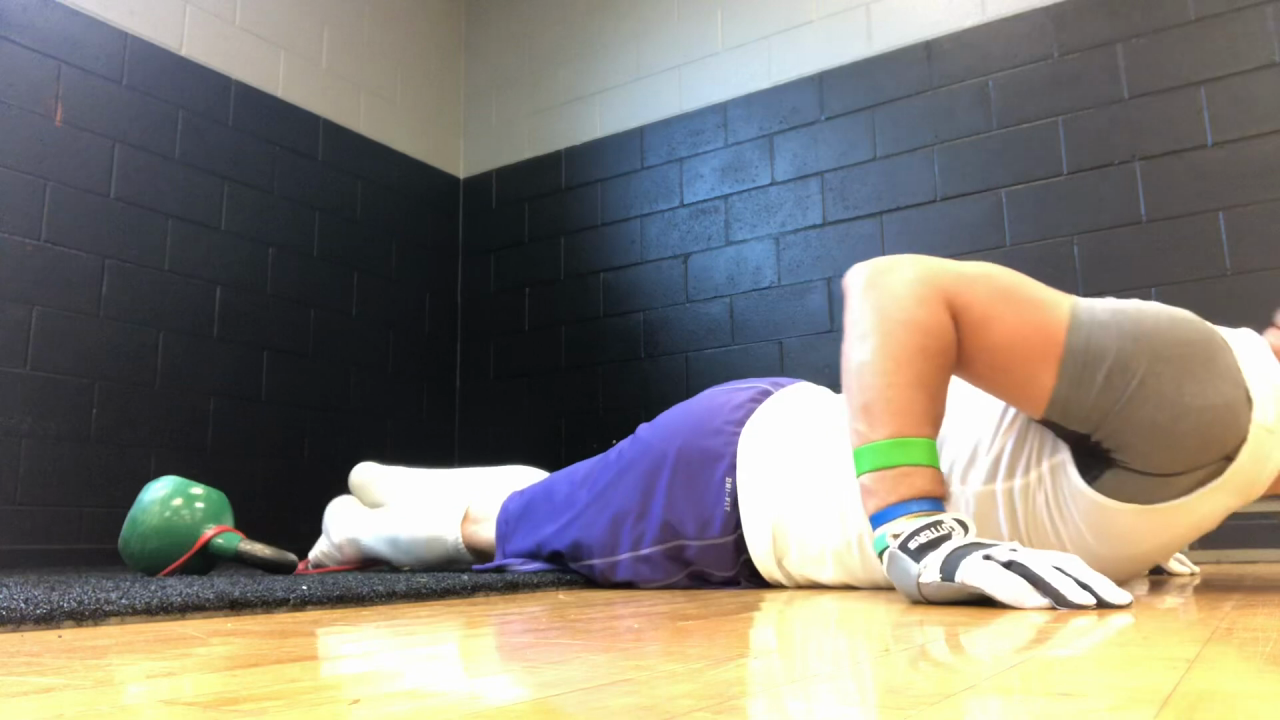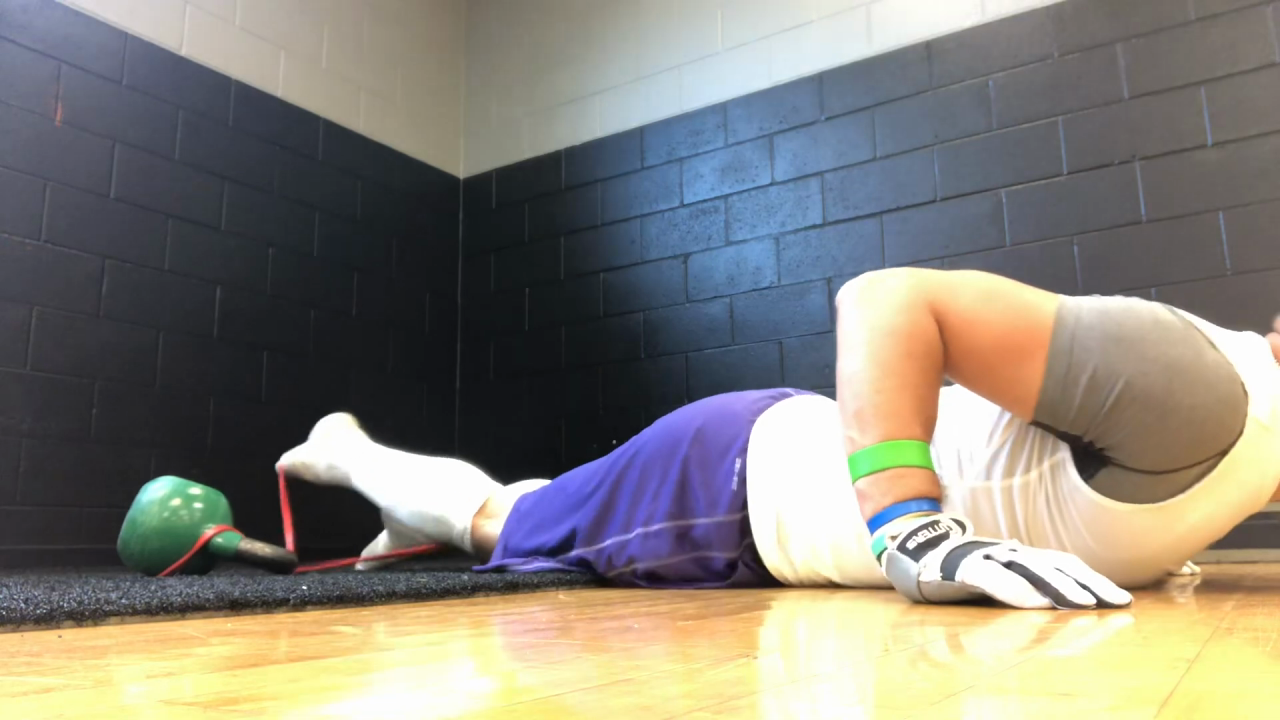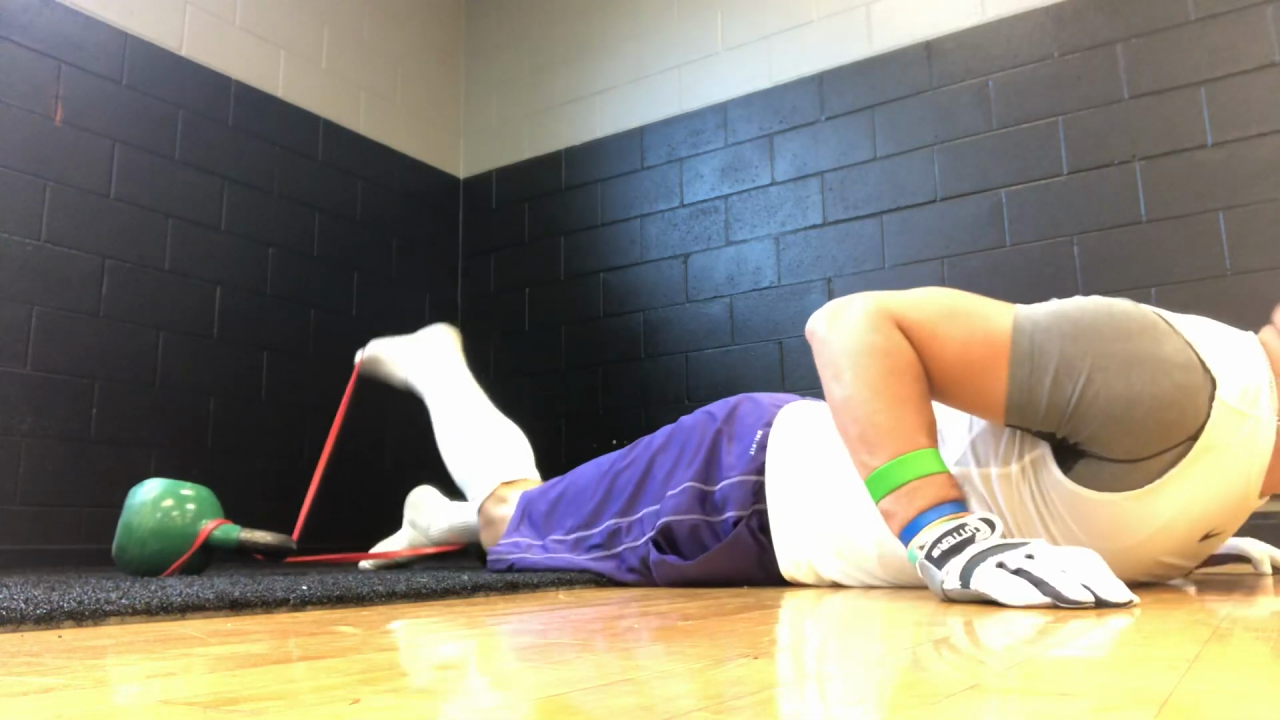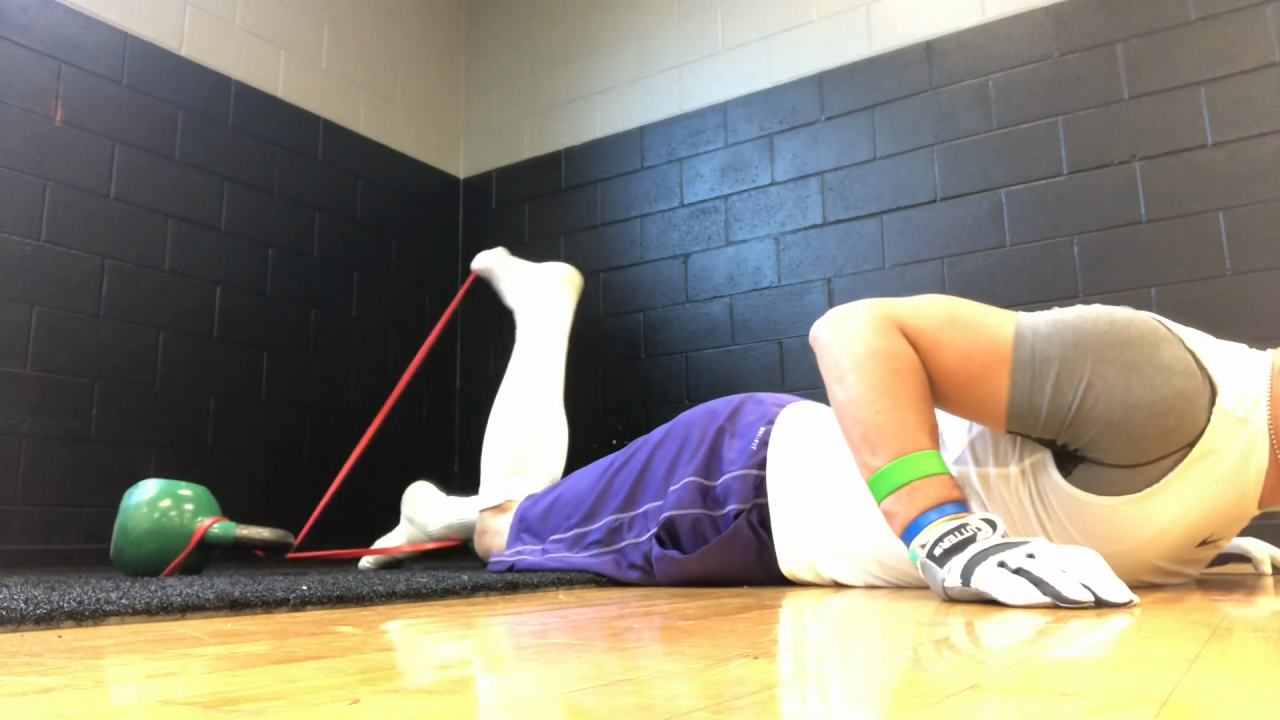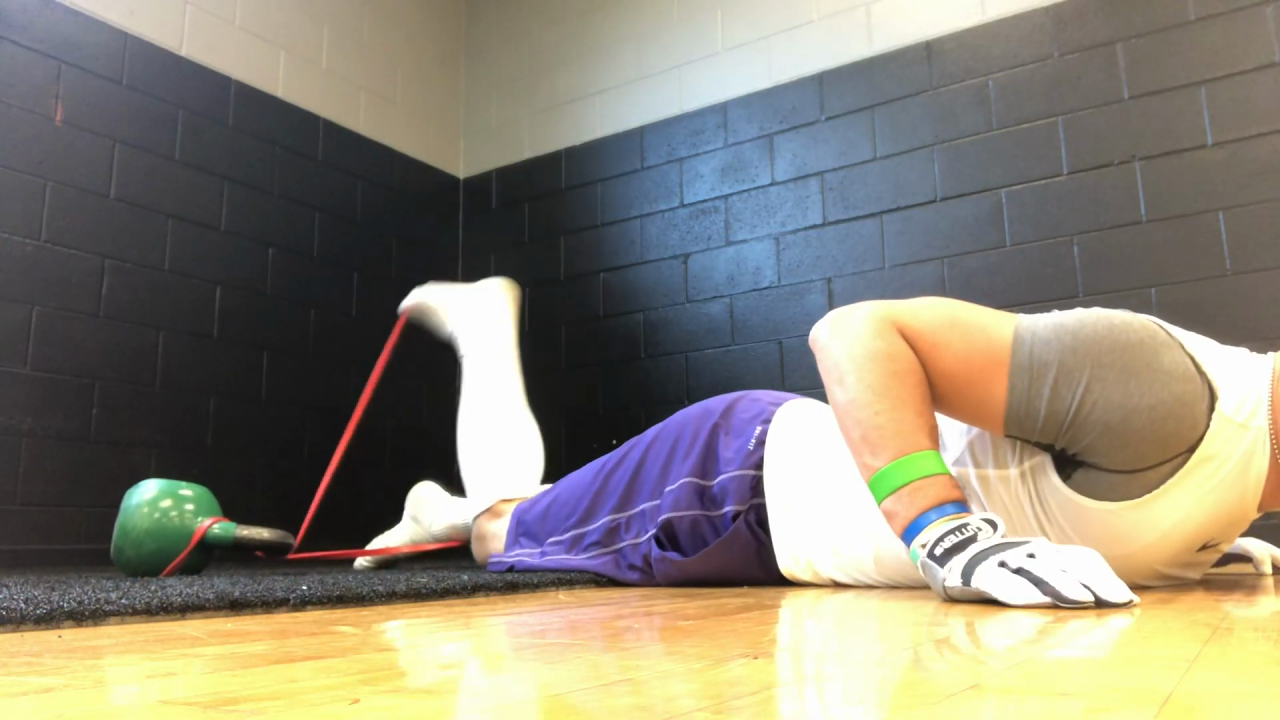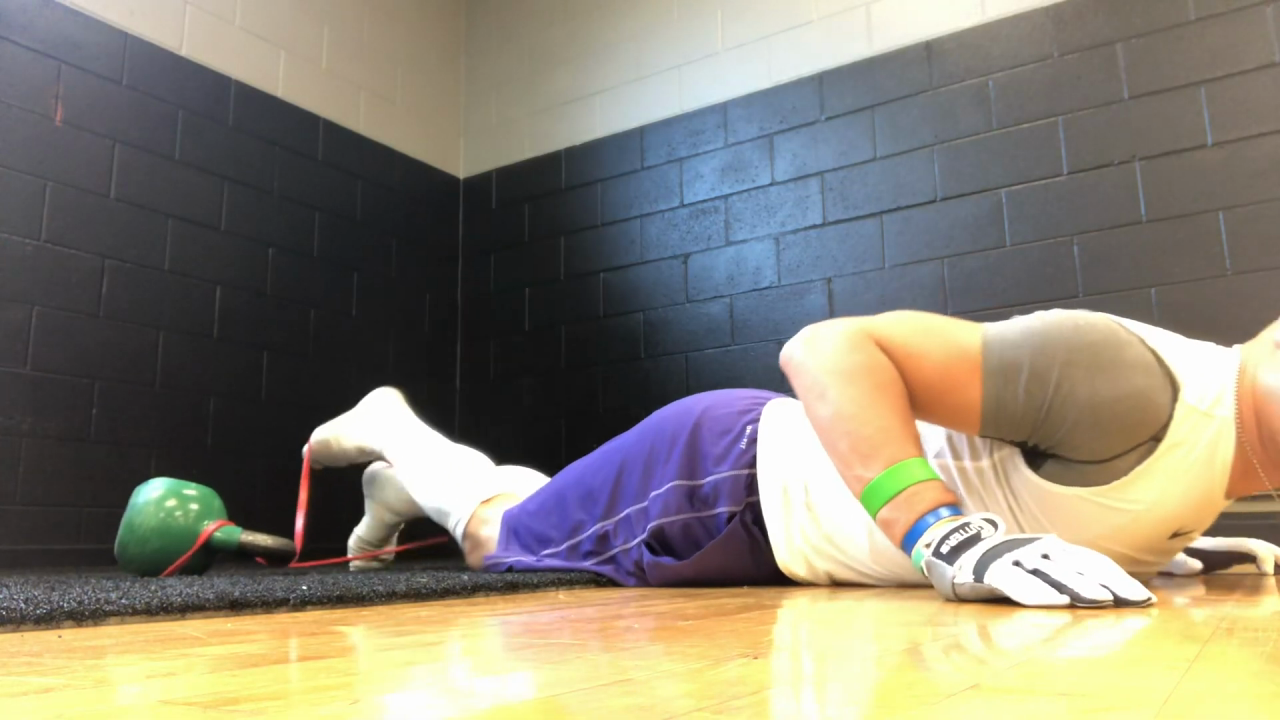
dt=0.5s
person 1, frame 1
right shoulder: (1200, 393)
right elbow: (893, 287)
left wrist: (1108, 526)
right wrist: (913, 531)
left hip: (783, 443)
right hip: (728, 488)
left knee: (543, 499)
right knee: (490, 525)
left ankle: (387, 483)
right ankle: (364, 526)
person 1, frame 2
right shoulder: (1192, 391)
right elbow: (888, 299)
left wrist: (1140, 534)
right wrist: (915, 532)
left hip: (785, 466)
right hip: (733, 488)
left knee: (527, 514)
right knee: (499, 529)
left ankle: (418, 510)
right ankle: (360, 457)
person 1, frame 3
right shoulder: (1168, 380)
right elbow: (851, 323)
left wrist: (1184, 538)
right wrist: (950, 540)
left hip: (796, 481)
right hip: (744, 484)
right knee: (510, 516)
left ankle: (438, 515)
right ankle: (434, 362)
person 1, frame 4
right shoulder: (1170, 388)
right elbow: (856, 328)
left wrist: (1189, 535)
right wrist: (950, 537)
left hip: (796, 481)
right hip: (743, 481)
right knee: (508, 530)
left ankle: (437, 511)
right ankle: (548, 301)
person 1, frame 5
right shoulder: (1168, 390)
right elbow: (855, 330)
left wrist: (1190, 540)
right wrist: (953, 539)
left hip: (795, 472)
right hip: (740, 482)
right knee: (505, 532)
left ankle: (441, 512)
right ankle: (482, 320)
person 1, frame 6
right shoulder: (1131, 383)
right elbow: (826, 346)
left wrist: (1155, 544)
right wrist: (947, 541)
left hip: (763, 490)
right hip: (722, 477)
left knee: (531, 515)
right knee: (500, 539)
left ankle: (404, 487)
right ankle: (390, 431)
